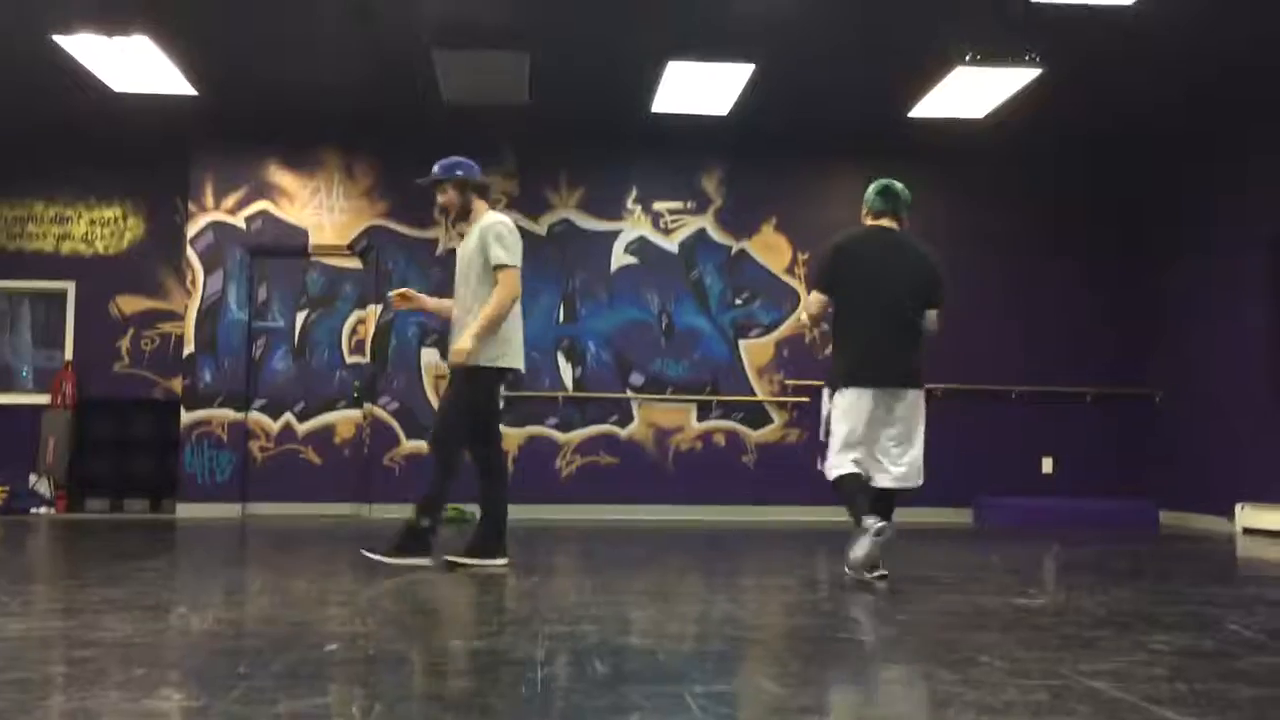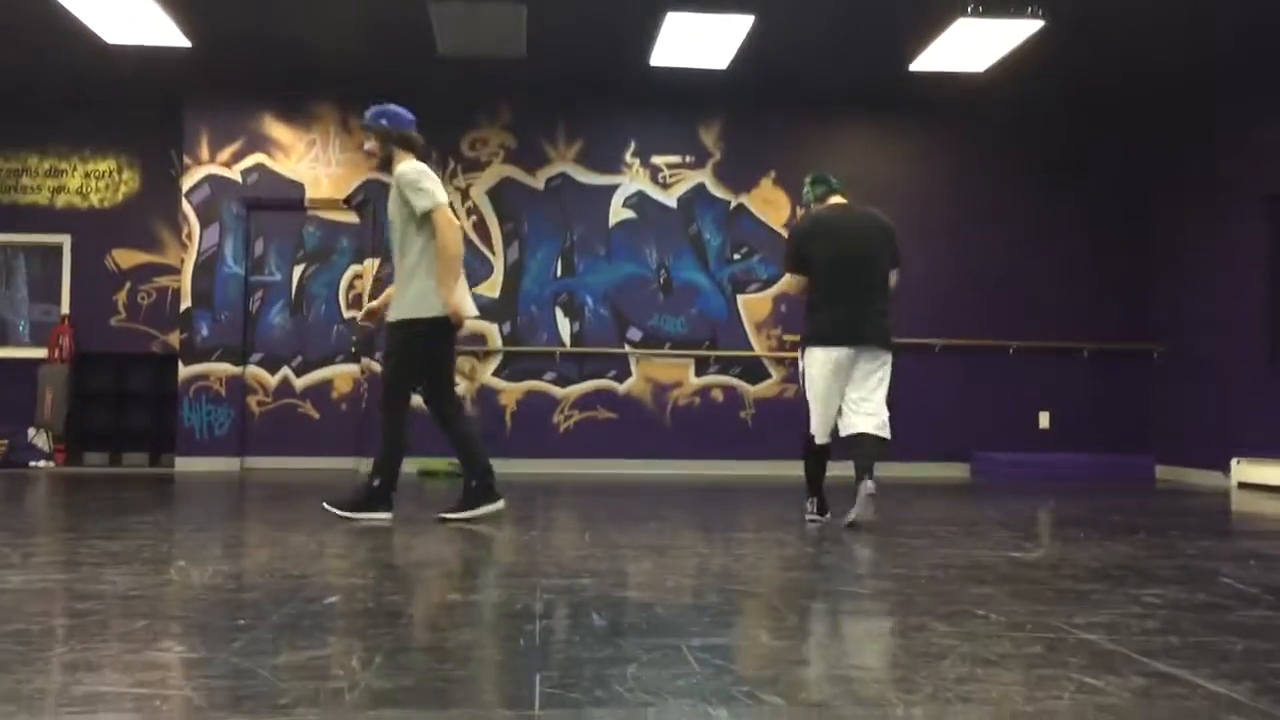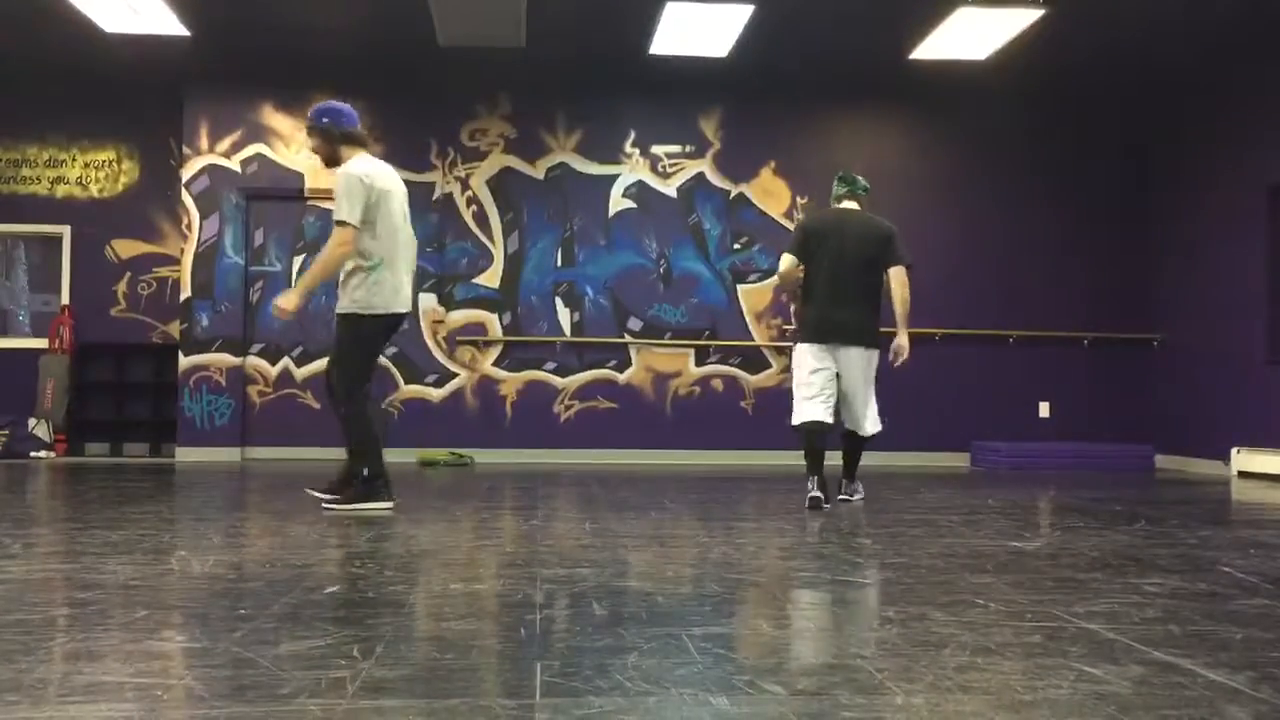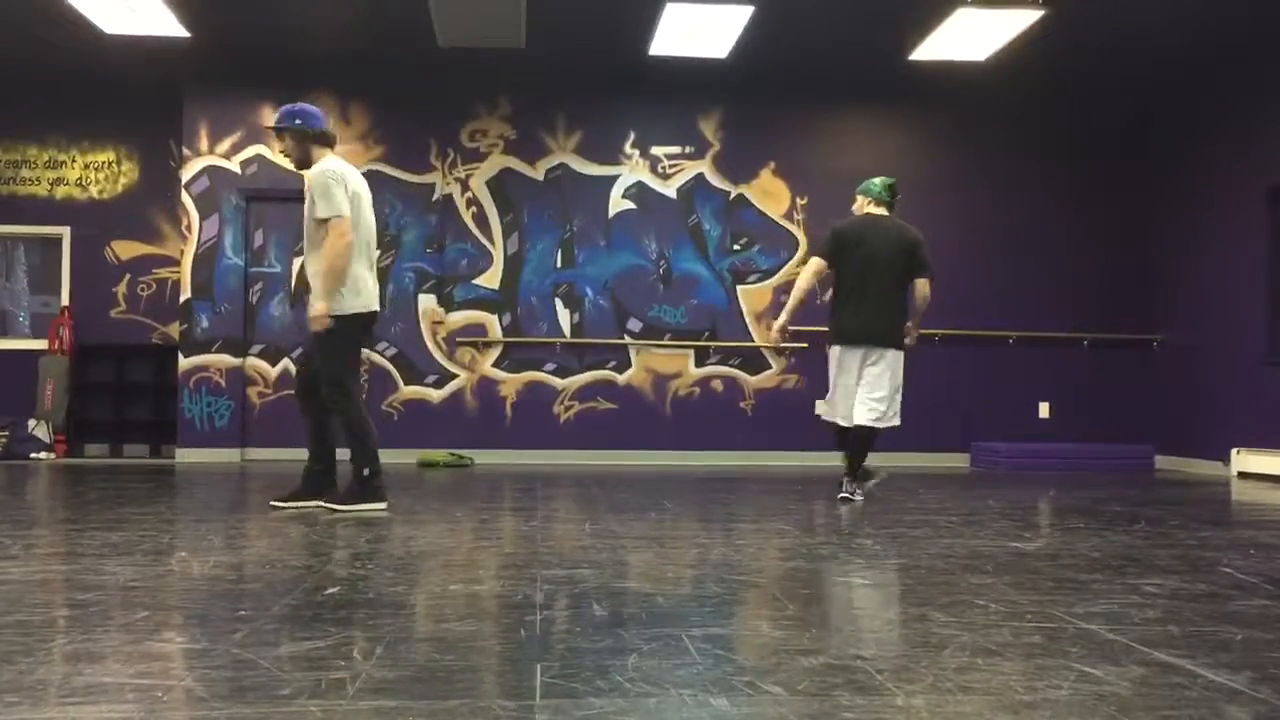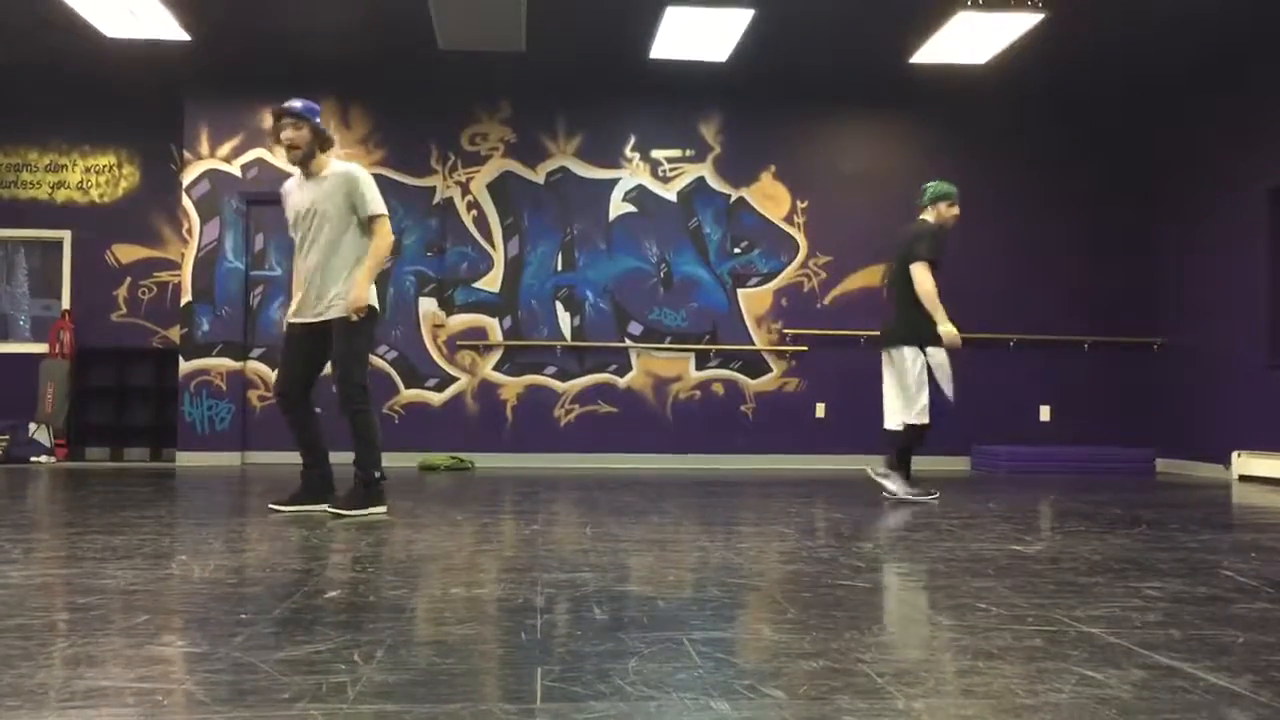
dt=0.5s
person 1, frame 1
left shoulder: (495, 226)
right shoulder: (470, 236)
left elbow: (507, 289)
left wrist: (470, 337)
right wrist: (420, 301)
left hip: (482, 358)
right hip: (477, 358)
left knee: (445, 440)
right knee: (483, 446)
left ankle: (417, 539)
right ankle: (490, 542)
person 1, frame 2
left shoulder: (409, 174)
right shoulder: (415, 177)
left elbow: (448, 226)
left wrist: (450, 291)
right wrist: (387, 297)
left hip: (419, 311)
right hip: (431, 311)
left knee: (393, 398)
right knee: (441, 400)
left ankle: (378, 495)
right ankle: (481, 489)
person 1, frame 3
left shoulder: (353, 174)
right shoulder: (386, 172)
left elbow: (343, 245)
right elbow: (405, 240)
left wrist: (298, 292)
left hip: (367, 303)
right hip: (390, 299)
left knee: (347, 390)
right knee: (345, 385)
left ankle: (373, 485)
right ankle: (357, 476)
person 1, frame 4
left shoulder: (324, 174)
right shoulder: (347, 173)
left elbow: (341, 237)
left wrist: (323, 297)
left hip: (341, 306)
right hip: (350, 303)
left knee: (340, 392)
right knee: (308, 387)
left ankle: (369, 486)
right ankle: (318, 483)
person 1, frame 5
left shoulder: (350, 177)
right shoulder: (290, 189)
left elbow: (383, 233)
left wrist: (363, 284)
right wrist: (295, 299)
left hip: (348, 310)
right hip: (305, 312)
left knee: (352, 395)
right knee: (289, 394)
left ankle: (370, 489)
right ankle: (318, 486)
person 2, frame 1
left shoulder: (843, 248)
right shoulder: (922, 259)
left elbow: (815, 310)
right elbow: (931, 323)
left hip: (853, 373)
right hip: (904, 376)
left knee: (845, 459)
right knee: (893, 464)
left ankle: (869, 522)
right ankle: (871, 556)
person 2, frame 2
left shoulder: (805, 227)
right shoulder: (881, 225)
left elbow: (796, 287)
right elbow: (891, 281)
left hip: (824, 336)
right hip: (873, 336)
left knee: (818, 419)
right knee: (866, 417)
left ankle: (815, 501)
right ankle: (865, 481)
person 2, frame 3
left shoulder: (811, 225)
right shoulder: (882, 230)
left elbow: (785, 271)
right elbow: (898, 280)
left wrist: (801, 303)
right wrist: (902, 333)
left hip: (815, 331)
right hip: (861, 334)
left knee: (812, 407)
right knee: (858, 413)
left ankle: (817, 482)
right ankle: (849, 482)
person 2, frame 4
left shoulder: (843, 231)
right shoulder: (911, 238)
left elbow: (812, 271)
right elbow: (923, 292)
left wrist: (785, 315)
right wrist: (913, 324)
left hip: (845, 333)
right hip: (887, 336)
left knee: (842, 407)
right knee: (872, 409)
left ankle: (856, 471)
right ankle: (851, 480)
person 2, frame 5
left shoulder: (914, 237)
right shoulder: (928, 234)
right elbow: (921, 276)
right wrist: (943, 322)
left hip: (897, 335)
right hip: (914, 335)
left knee: (904, 410)
right knee: (925, 408)
left ankle: (900, 477)
right ankle: (890, 467)
